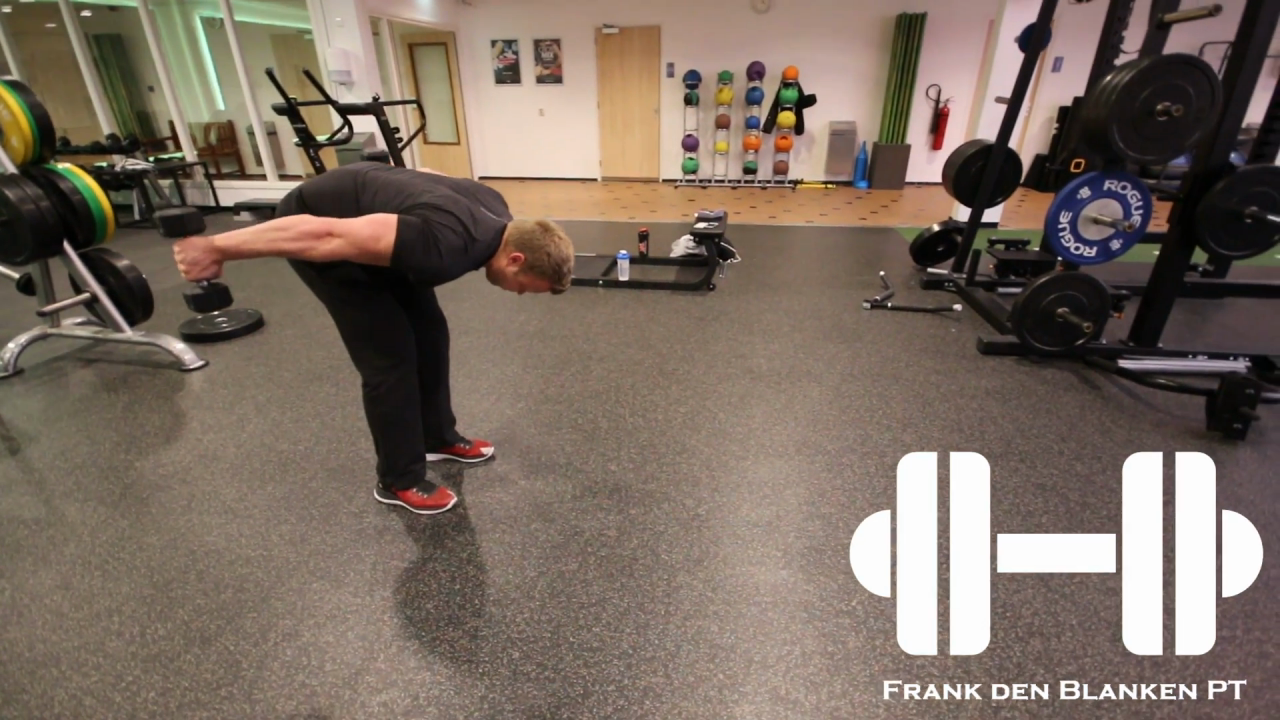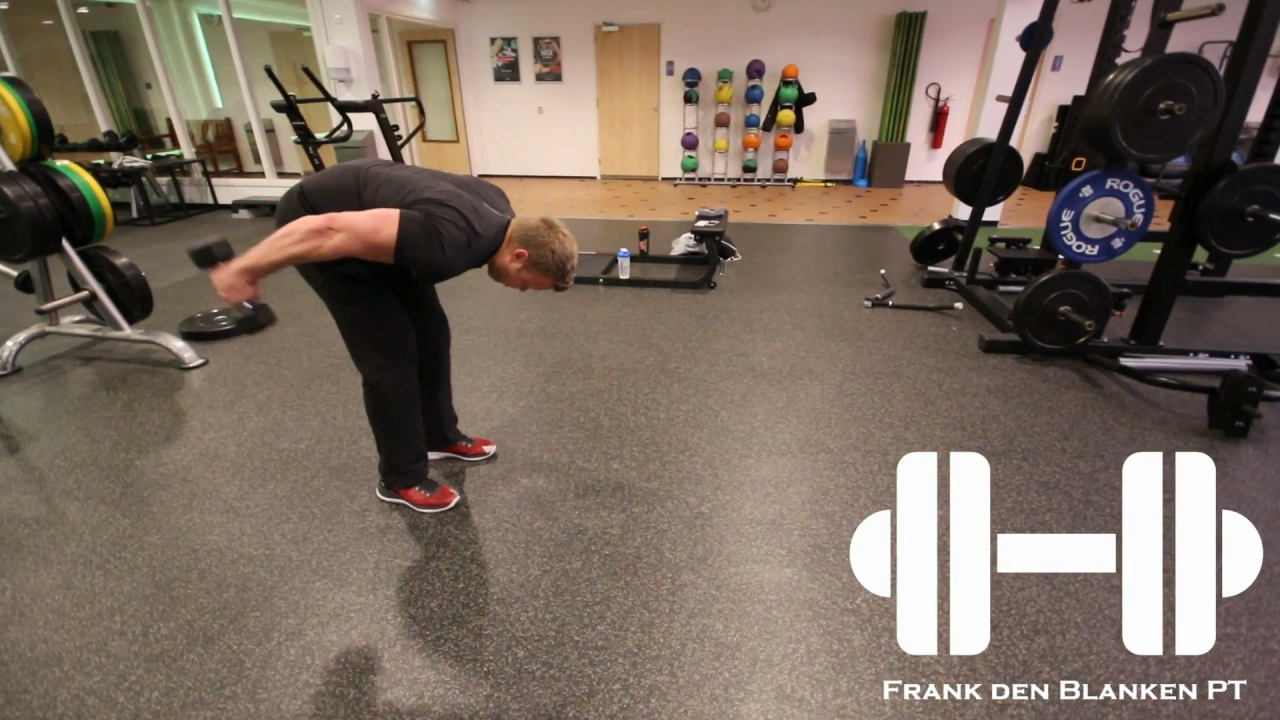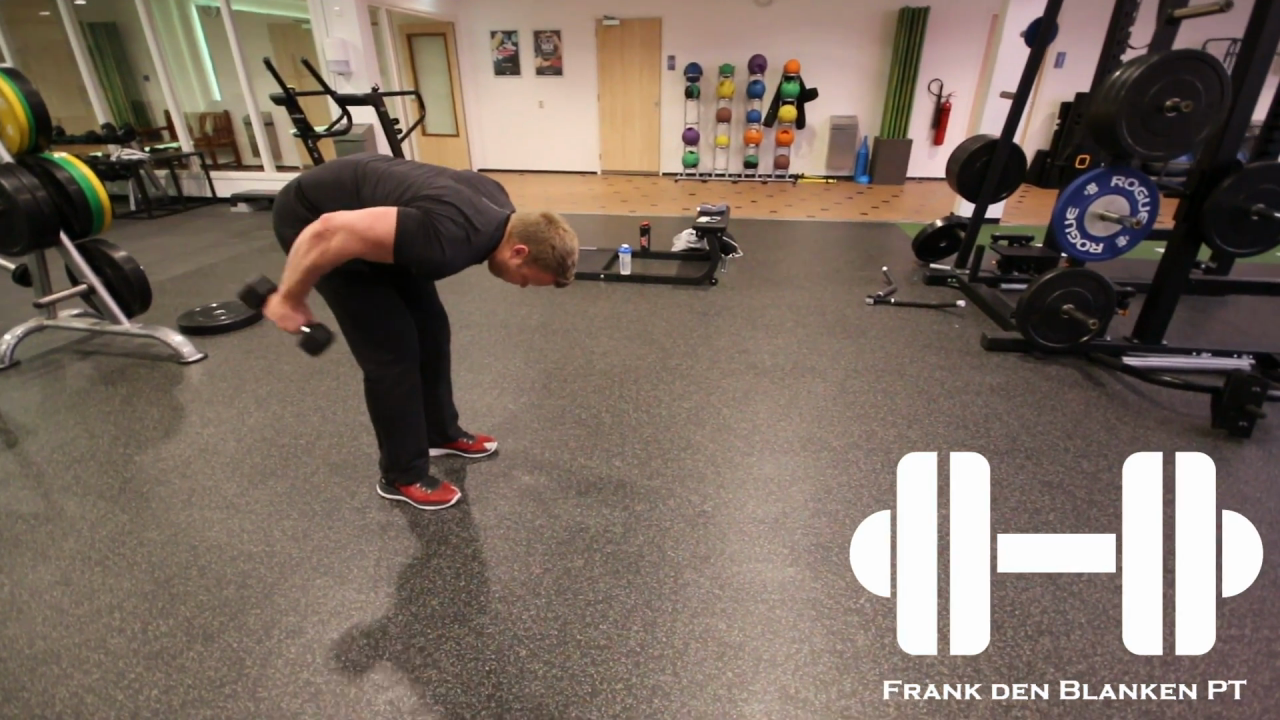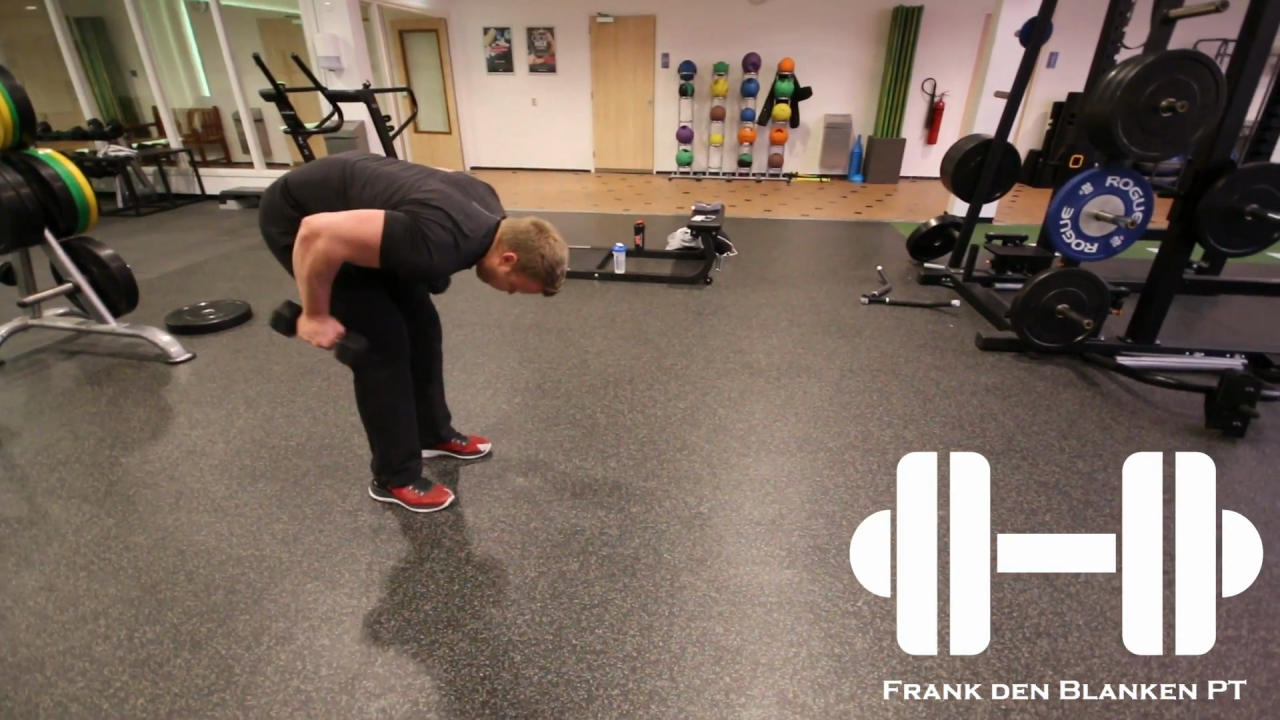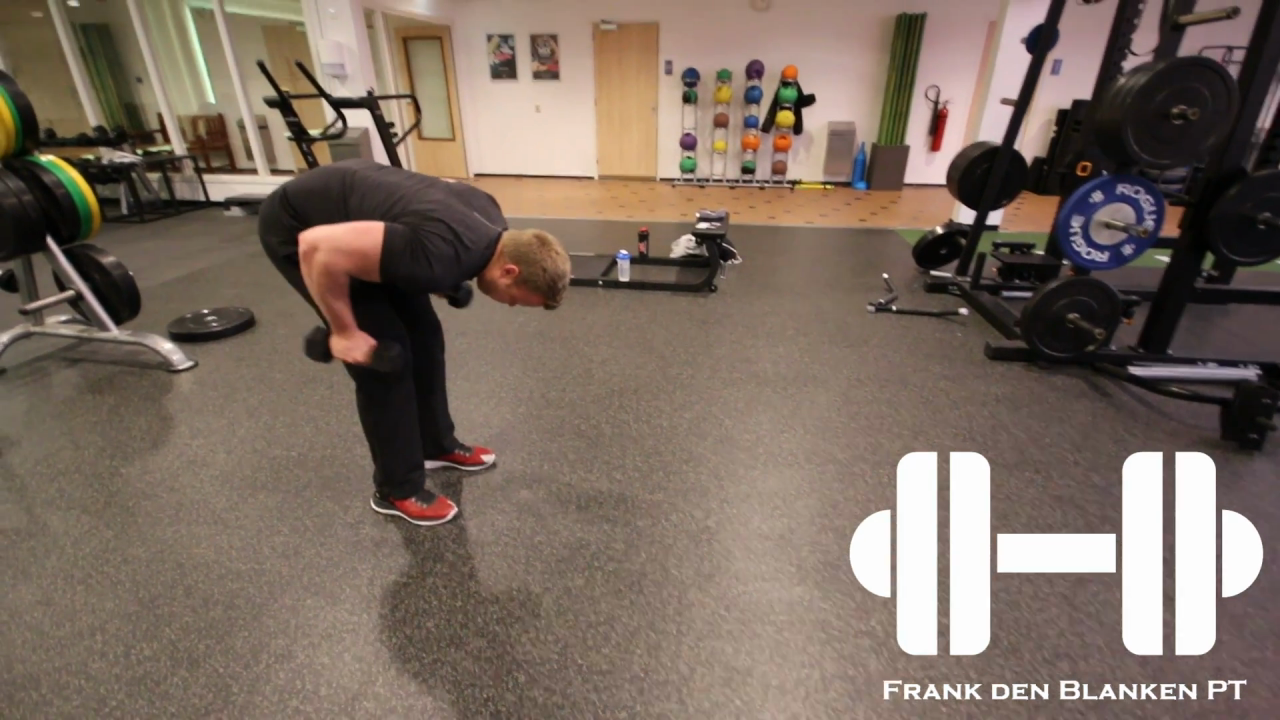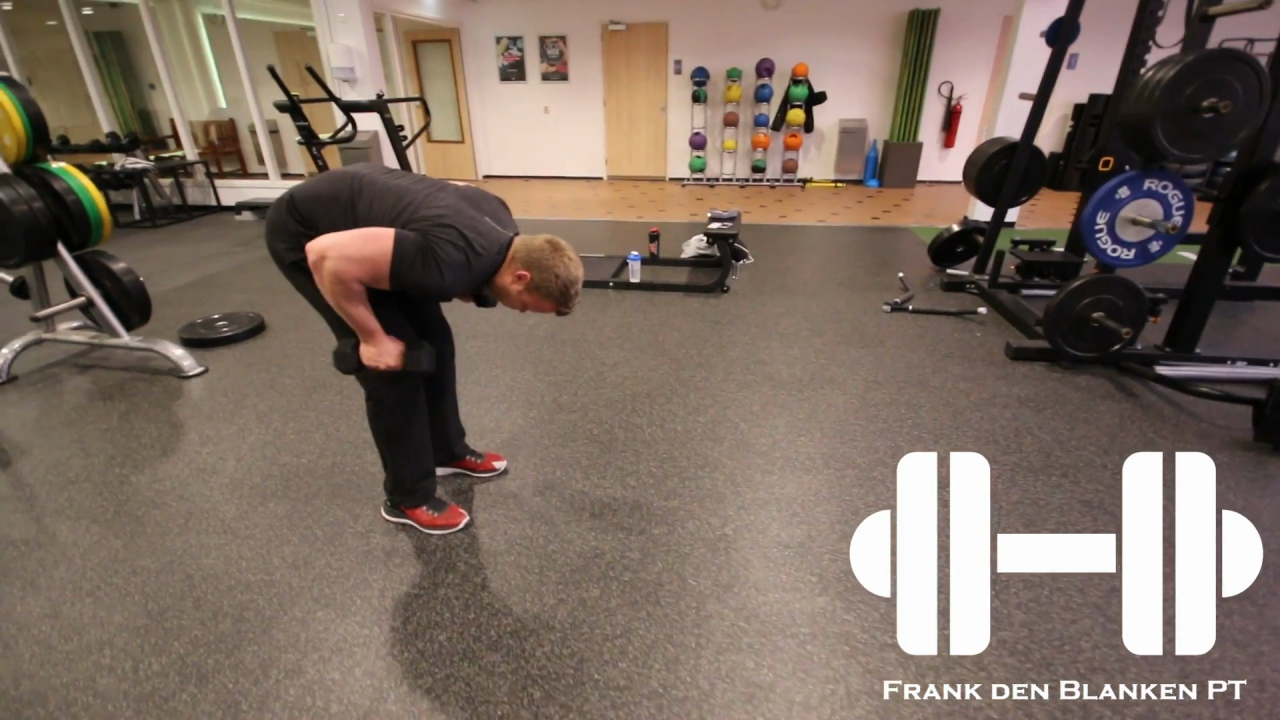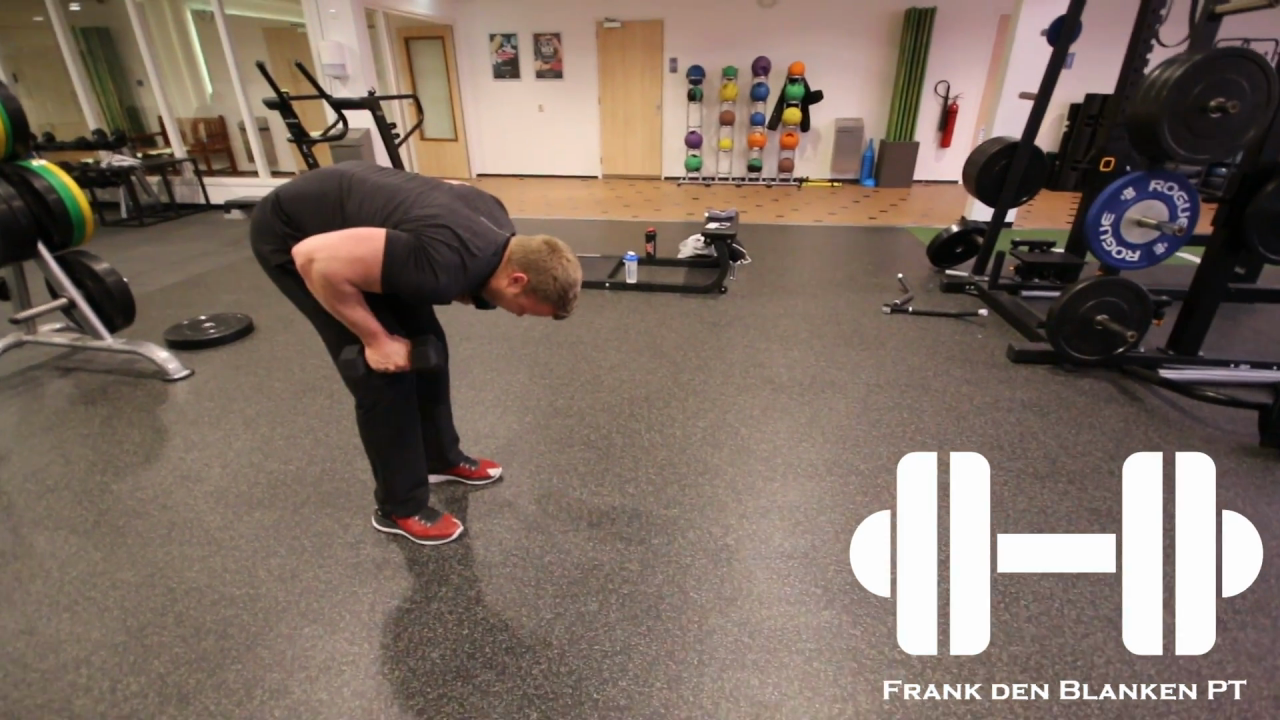
dt=0.2s
person 1, frame 1
left shoulder: (495, 213)
right shoulder: (445, 248)
left elbow: (434, 175)
right elbow: (325, 235)
left wrist: (392, 178)
right wrist: (216, 249)
left hip: (360, 200)
right hip: (317, 218)
left knee: (429, 333)
right knee: (391, 354)
left ankle: (437, 438)
right ankle: (400, 481)
person 1, frame 2
left shoulder: (499, 212)
right shoulder: (448, 244)
right elbow: (329, 231)
right wrist: (245, 272)
left hip: (363, 204)
right hip: (318, 215)
left knee: (430, 332)
right knee: (391, 351)
left ankle: (440, 436)
right ankle: (402, 480)
person 1, frame 3
left shoulder: (499, 209)
right shoulder: (448, 241)
right elbow: (332, 231)
right wrist: (290, 300)
left hip: (361, 197)
right hip: (309, 215)
left knee: (430, 327)
right knee: (393, 347)
left ankle: (441, 434)
right ankle: (402, 477)
person 1, frame 4
left shoulder: (488, 212)
right shoulder: (437, 245)
right elbow: (318, 232)
right wrist: (316, 315)
left hip: (347, 196)
right hip: (296, 214)
left knee: (421, 327)
right knee: (384, 345)
left ankle: (432, 435)
right ankle: (395, 478)
person 1, frame 5
left shoulder: (488, 223)
right shoulder: (439, 258)
left elbow: (445, 184)
right elbow: (317, 246)
right wrist: (345, 331)
left hip: (345, 205)
right hip: (296, 225)
left knee: (423, 335)
left ankle: (436, 445)
right ankle: (398, 490)
person 1, frame 6
left shoulder: (499, 225)
right shoulder: (449, 263)
left elbow: (455, 187)
right elbow: (326, 255)
right wrist: (373, 338)
left hip: (354, 206)
right hip: (304, 232)
left knee: (432, 341)
right knee: (399, 361)
left ankle: (448, 451)
right ankle: (409, 498)
person 1, frame 7
left shoulder: (496, 226)
right shoulder: (443, 265)
left elbow: (451, 185)
right elbow: (314, 257)
right wrist: (376, 339)
right hip: (290, 232)
right knee: (388, 371)
left ankle: (441, 458)
right ankle: (401, 508)
